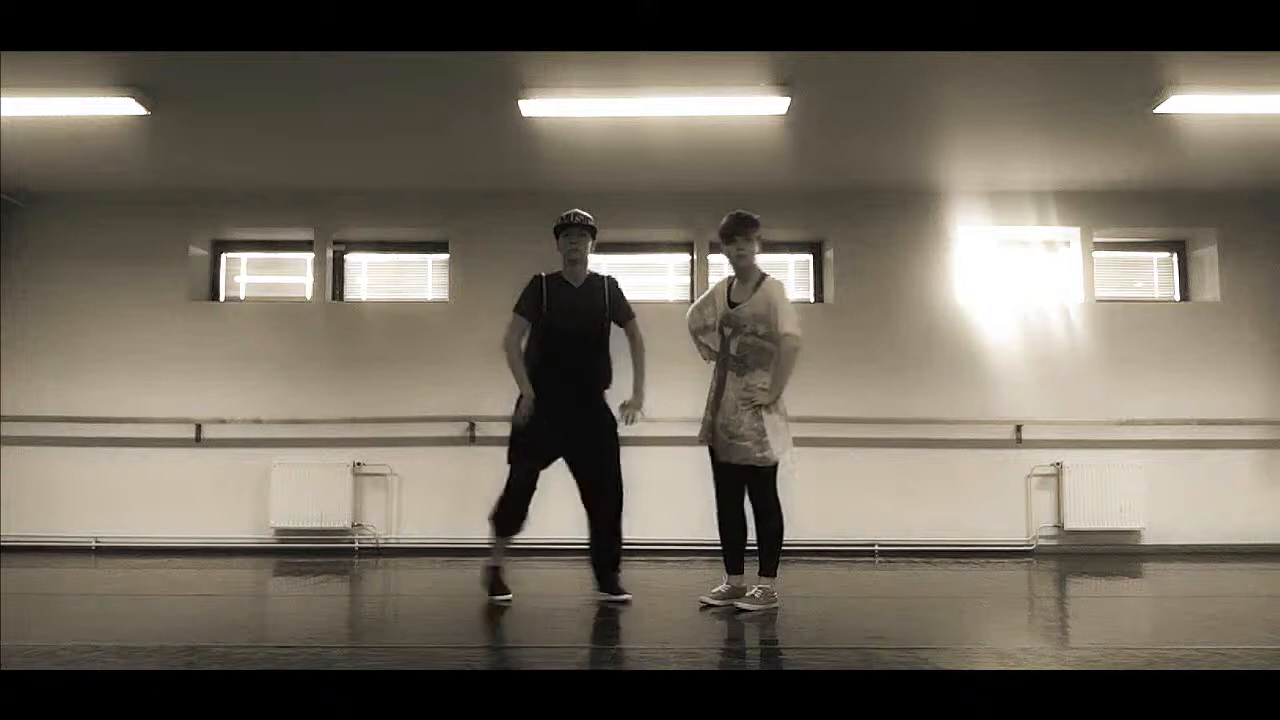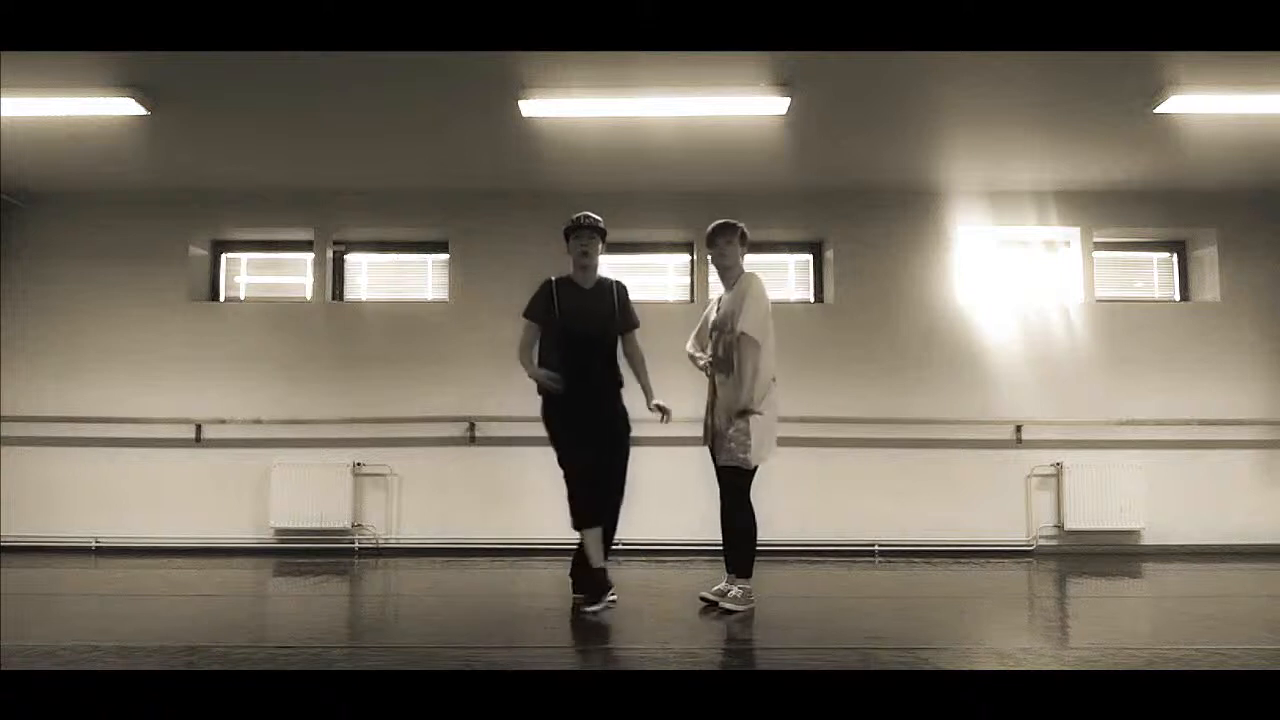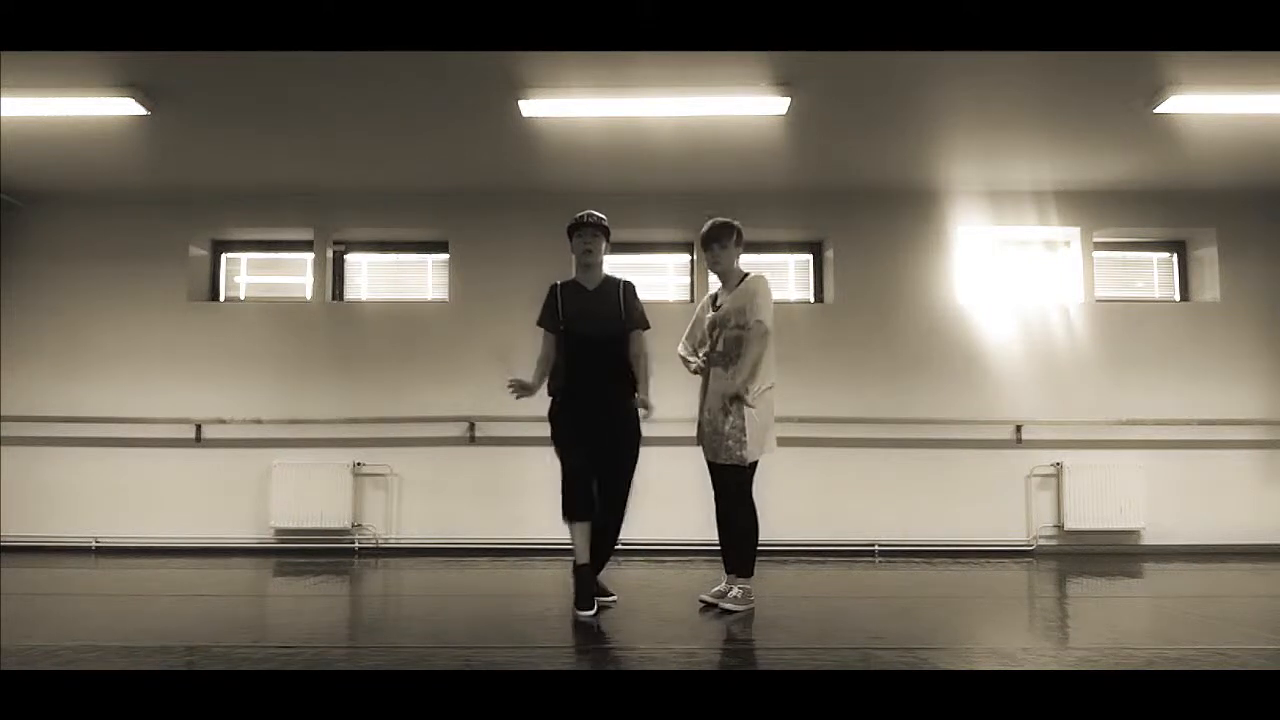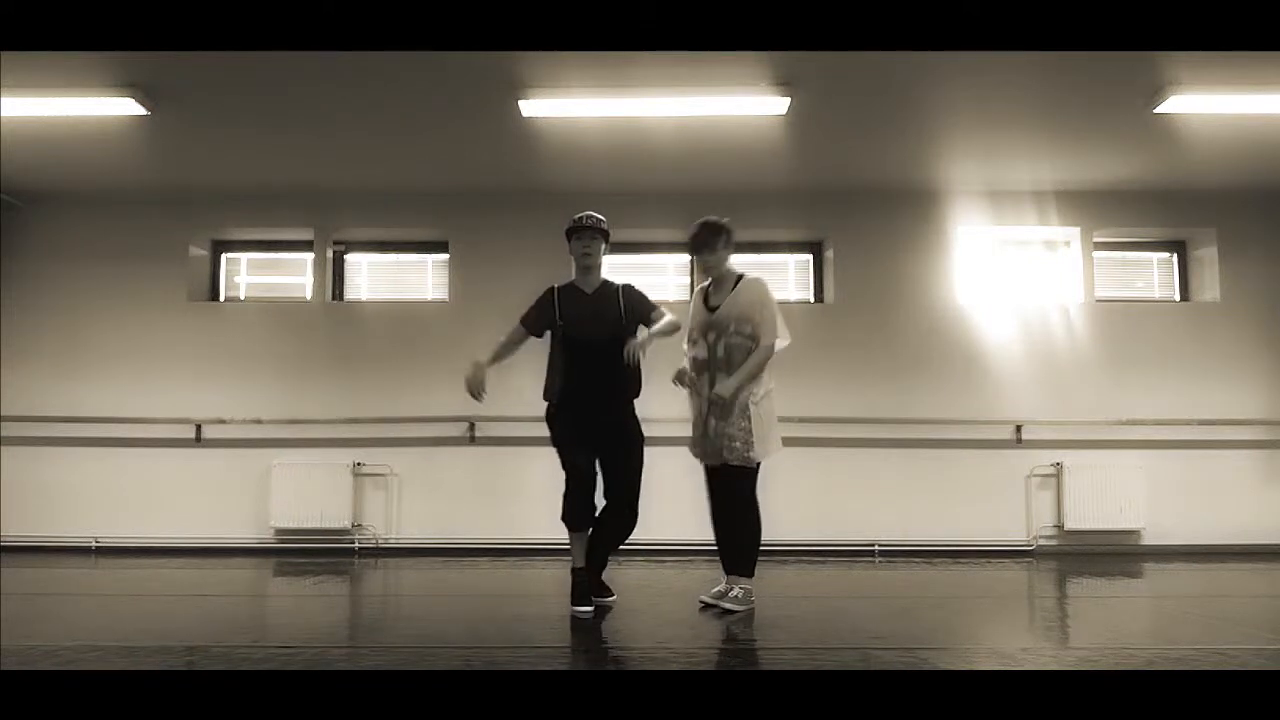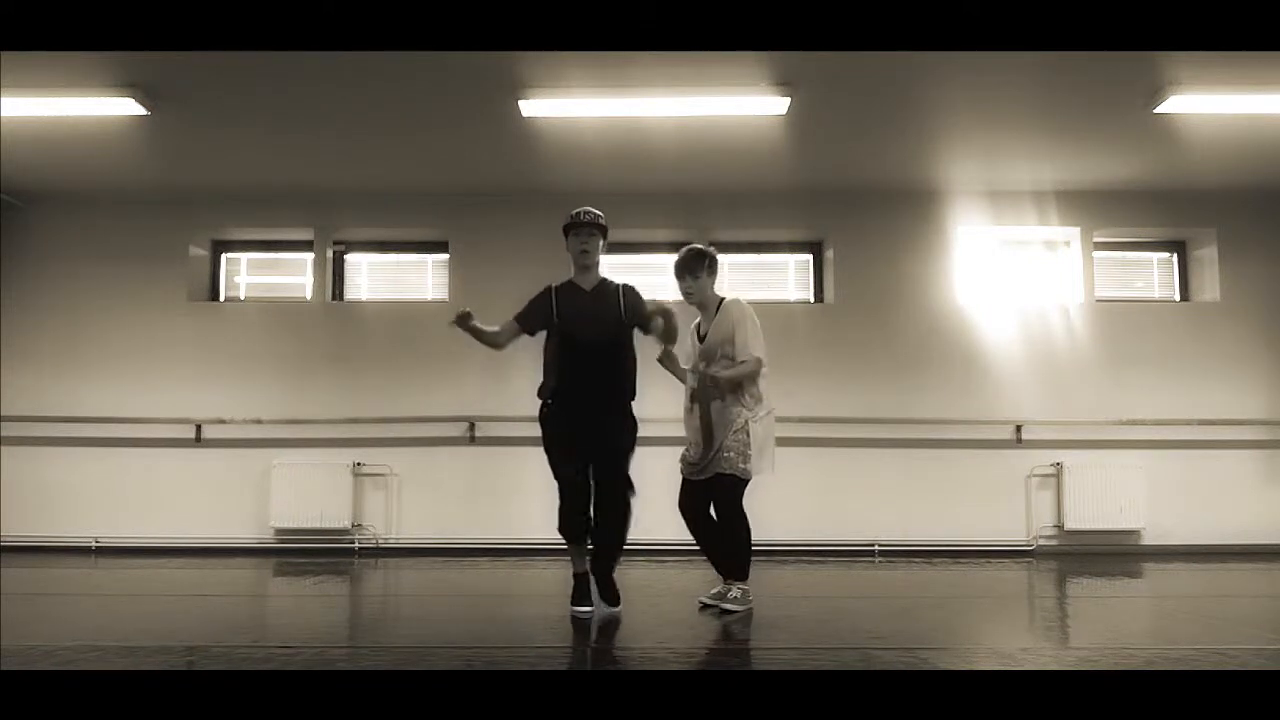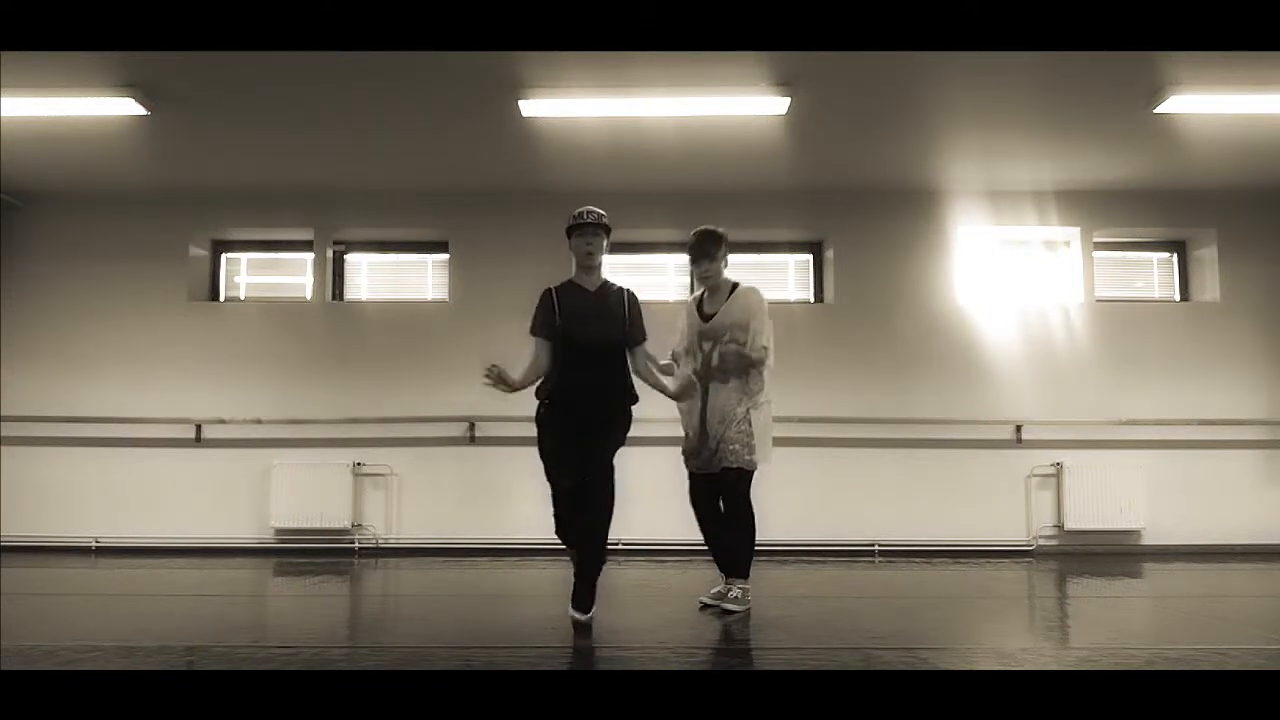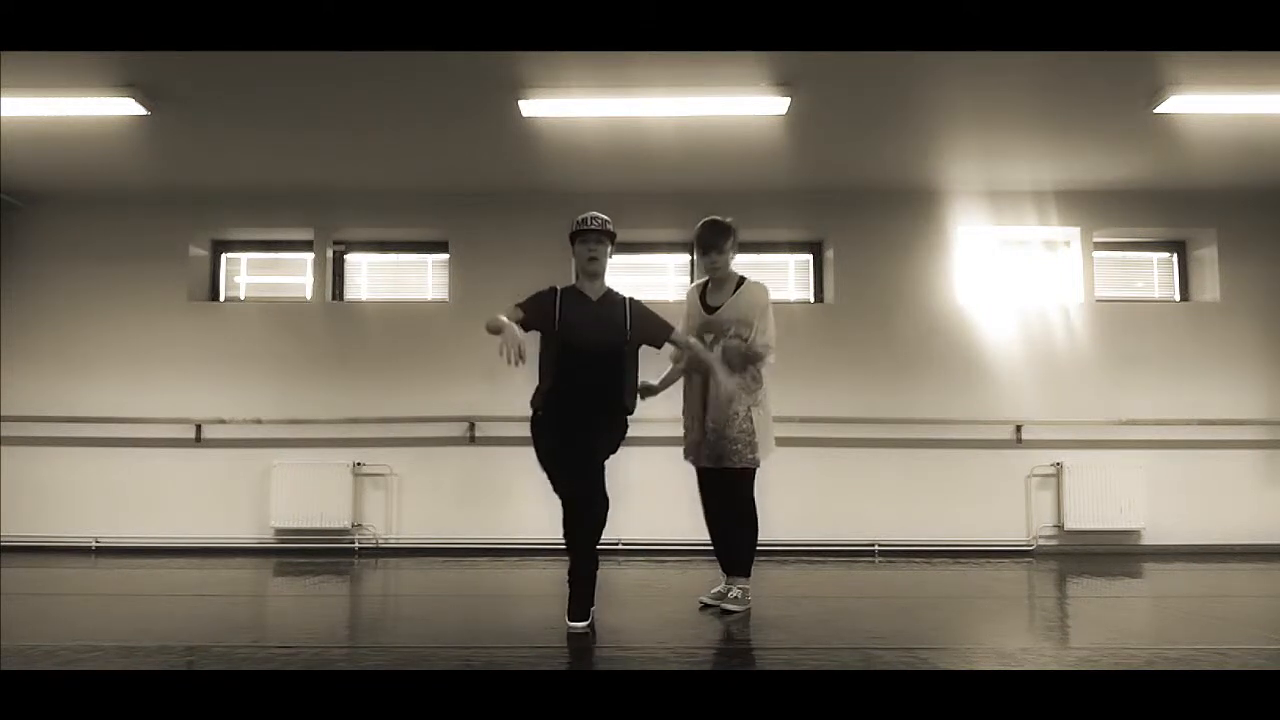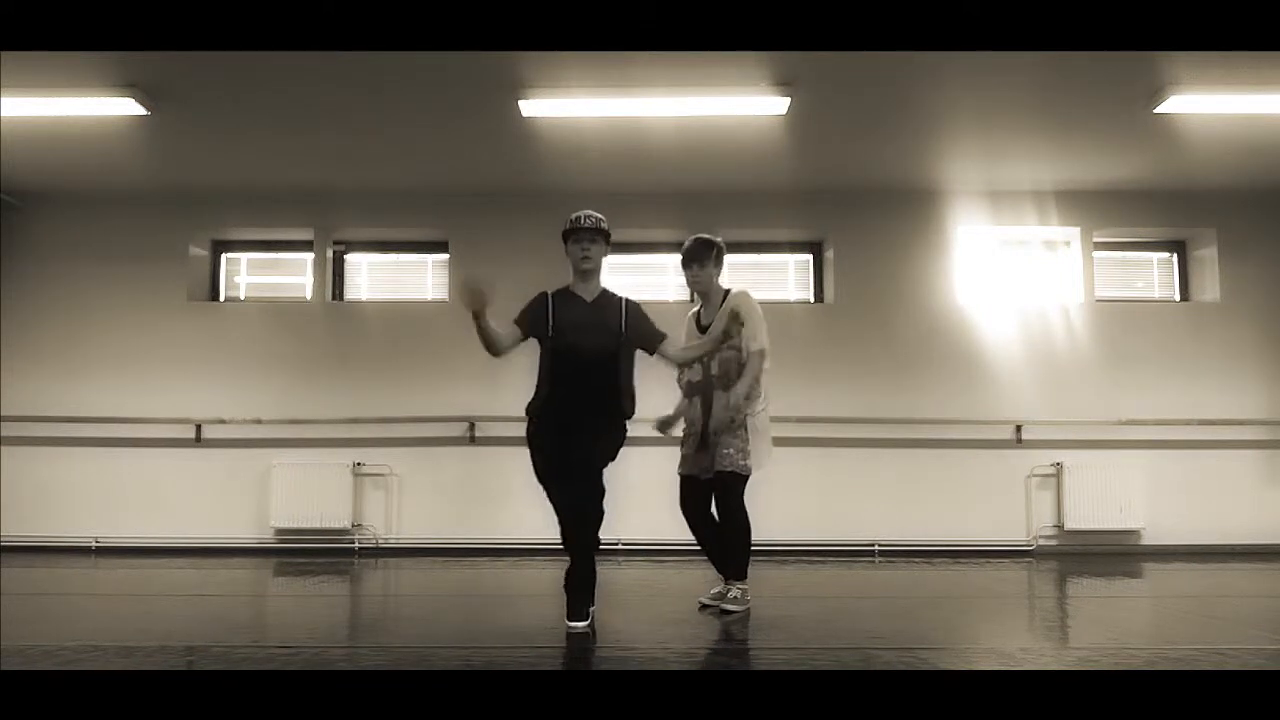
dt=0.4s
person 1, frame 1
left shoulder: (607, 288)
right shoulder: (540, 286)
left elbow: (635, 338)
right elbow: (511, 342)
left wrist: (637, 393)
right wrist: (526, 391)
left hip: (589, 403)
right hip: (542, 401)
left knee: (606, 488)
right knee: (520, 480)
left ankle: (608, 576)
right ankle: (495, 568)
person 1, frame 2
left shoulder: (616, 292)
right shoulder: (551, 290)
left elbow: (632, 349)
right elbow: (525, 347)
left wrist: (651, 397)
right wrist: (534, 372)
left hip: (607, 402)
right hip: (564, 403)
left knee: (609, 488)
right knee: (582, 478)
left ankle: (585, 576)
right ankle: (596, 576)
person 1, frame 3
left shoulder: (624, 291)
right shoulder: (558, 294)
left elbow: (637, 348)
right elbow: (550, 351)
left wrist: (643, 392)
right wrist: (534, 383)
left hip: (617, 407)
right hip: (570, 405)
left knee: (613, 494)
right knee: (577, 480)
left ankle: (590, 574)
right ankle: (583, 576)
person 1, frame 4
left shoulder: (625, 296)
right shoulder: (555, 299)
left elbow: (672, 321)
right elbow: (515, 337)
left wrist: (646, 336)
right wrist: (483, 363)
left hip: (617, 411)
right hip: (569, 410)
left knee: (624, 500)
right knee: (579, 479)
left ankle: (592, 567)
right ankle: (580, 575)
person 1, frame 5
left shoulder: (625, 296)
right shoulder: (552, 298)
left elbow: (669, 339)
right elbow: (500, 339)
left wrist: (664, 318)
right wrist: (471, 325)
left hip: (613, 412)
right hip: (563, 412)
left knee: (615, 488)
right knee: (574, 492)
left ankle: (603, 569)
right ankle: (580, 577)
person 1, frame 6
left shoulder: (625, 300)
right shoulder: (553, 298)
left elbow: (640, 361)
right elbow: (542, 361)
left wrist: (671, 389)
right wrist: (516, 382)
left hip: (610, 410)
right hip: (561, 411)
left knee: (597, 481)
right knee: (569, 494)
left ankle: (587, 581)
right ankle: (585, 576)
person 1, frame 7
left shoulder: (629, 310)
right shoulder: (552, 300)
left elbow: (684, 342)
right elbow: (496, 320)
left wrist: (718, 370)
right wrist: (508, 326)
left hip: (605, 420)
right hip: (555, 419)
left knee: (586, 497)
right knee: (582, 497)
left ankle: (581, 591)
right ankle: (582, 589)
person 1, frame 8
left shoulder: (625, 311)
right shoulder: (546, 305)
left elbow: (677, 354)
right elbow: (498, 347)
left wrist: (719, 336)
right wrist: (480, 315)
left hip: (602, 425)
right hip: (551, 426)
left knee: (583, 499)
right knee: (573, 505)
left ankle: (579, 592)
right ankle: (581, 590)
person 2, frame 1
left shoulder: (771, 289)
right shoulder: (721, 289)
left elbow: (790, 343)
right elbow: (695, 321)
left wrist: (773, 392)
left hip: (755, 412)
right hip: (721, 407)
left knee: (763, 499)
right knee: (726, 499)
left ankle: (767, 585)
right ankle: (734, 580)
person 2, frame 2
left shoulder: (751, 285)
right shoulder: (717, 301)
left elbow: (748, 339)
right elbow: (695, 344)
left wrist: (746, 395)
right wrist: (703, 363)
left hip: (746, 408)
right hip: (720, 407)
left knee: (737, 494)
right knee: (728, 496)
left ankle: (743, 585)
right ankle: (732, 579)
person 2, frame 3
left shoulder: (755, 285)
right shoulder: (709, 301)
left elbow: (760, 331)
right elbow: (687, 347)
left wrist: (740, 381)
right wrist: (695, 362)
left hip: (743, 403)
right hip: (713, 404)
left knee: (739, 493)
right knee: (723, 496)
left ankle: (745, 584)
right ankle: (731, 578)
person 2, frame 4
left shoulder: (754, 289)
right shoulder: (700, 296)
left elbow: (767, 346)
left wrist: (733, 384)
right wrist: (686, 368)
left hip: (745, 405)
right hip: (709, 408)
left knee: (742, 495)
right knee: (719, 497)
left ankle: (745, 583)
right ankle: (730, 578)
person 2, frame 5
left shoulder: (737, 311)
right shoulder: (695, 329)
left elbow: (755, 364)
left wrist: (724, 374)
right wrist: (673, 367)
left hip: (742, 423)
right hip: (705, 430)
left knee: (727, 501)
right knee: (691, 504)
left ankle: (741, 585)
right ankle: (728, 579)
person 2, frame 6
left shoulder: (750, 298)
right shoulder: (693, 307)
left elbow: (763, 353)
right elbow: (684, 362)
left wrist: (751, 356)
right wrist: (659, 366)
left hip: (741, 413)
right hip: (702, 417)
left knee: (734, 496)
right knee: (702, 498)
left ankle: (741, 584)
right ankle: (729, 578)
person 2, frame 7
left shoulder: (756, 293)
right shoulder: (695, 295)
left elbow: (765, 351)
left wrist: (752, 352)
right wrist: (659, 386)
left hip: (741, 408)
right hip: (702, 409)
left knee: (739, 496)
right knee: (712, 497)
left ankle: (742, 583)
right ankle: (729, 578)
person 2, frame 8
left shoulder: (741, 302)
right shoulder: (692, 319)
left elbow: (759, 354)
left wrist: (741, 390)
right wrist: (674, 416)
left hip: (739, 420)
right hip: (701, 425)
left knee: (729, 498)
right knee: (692, 503)
left ankle: (739, 584)
right ankle: (727, 579)
